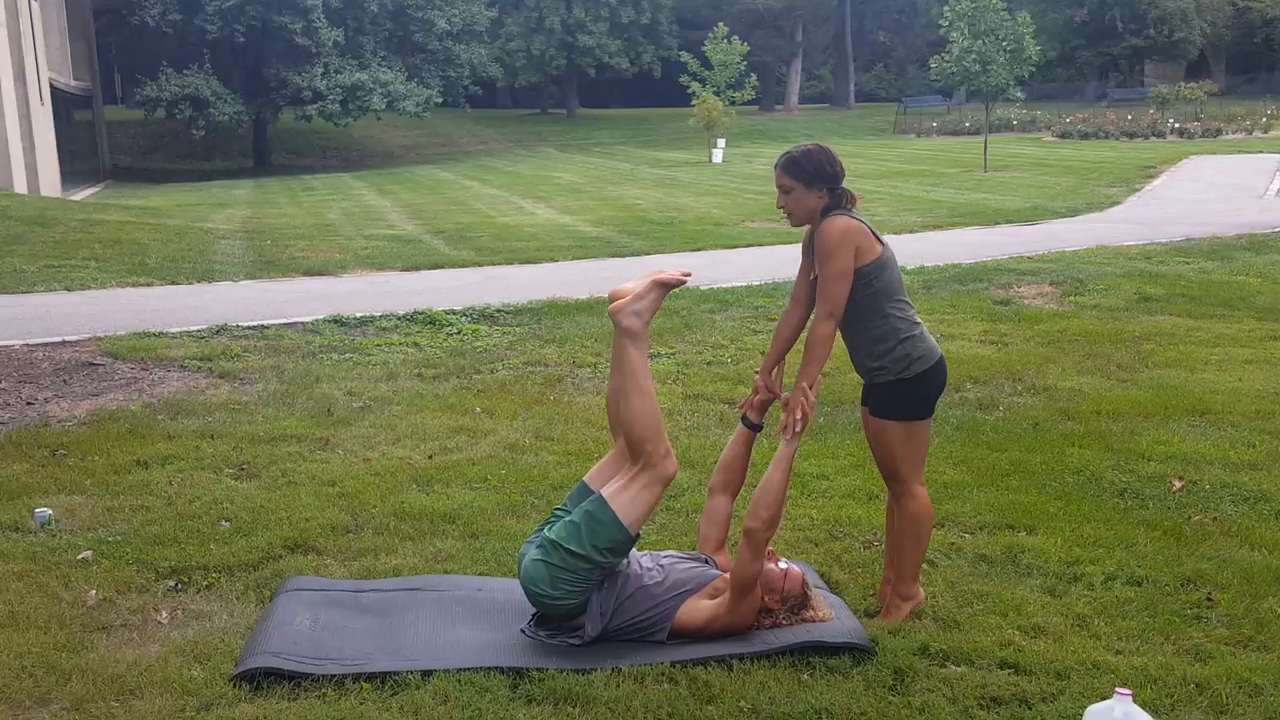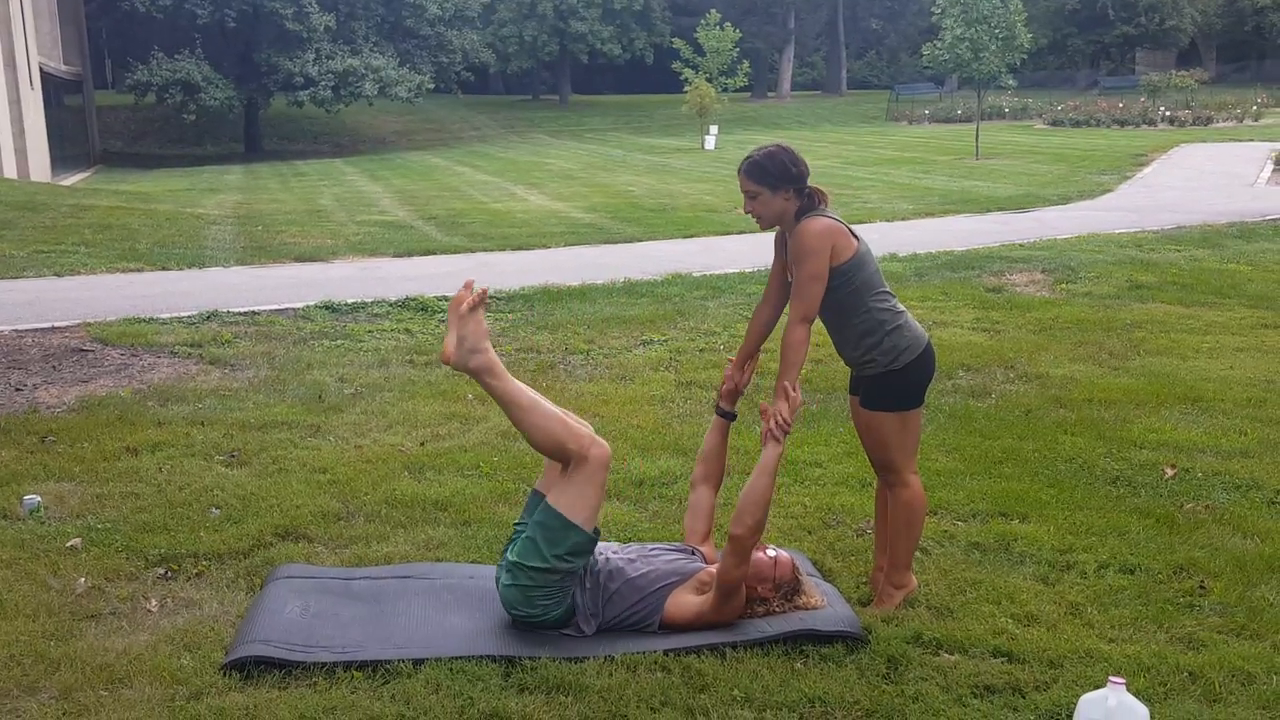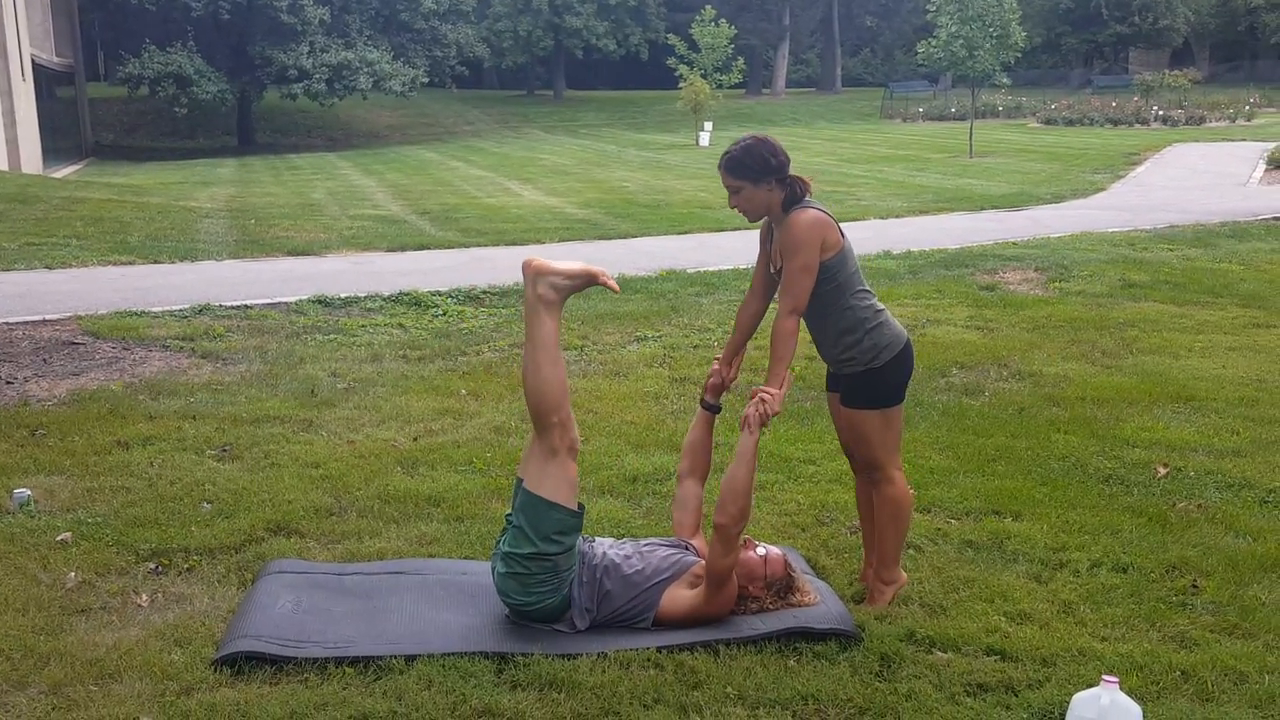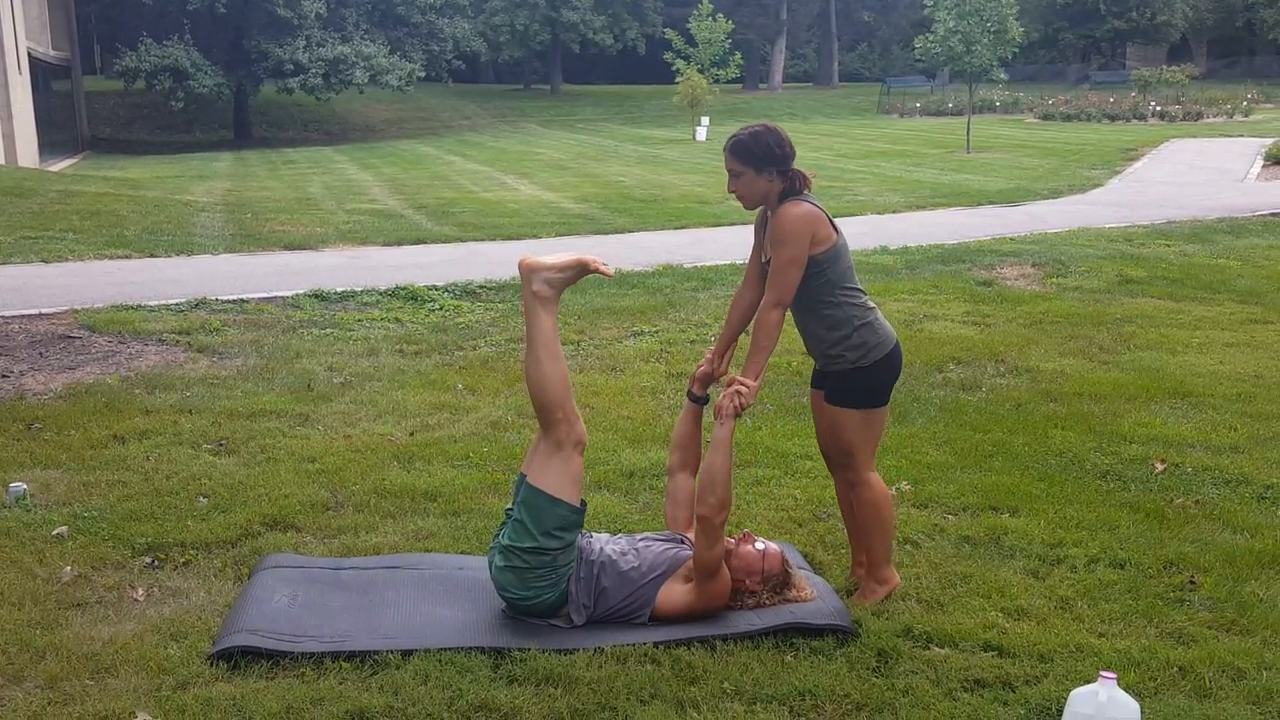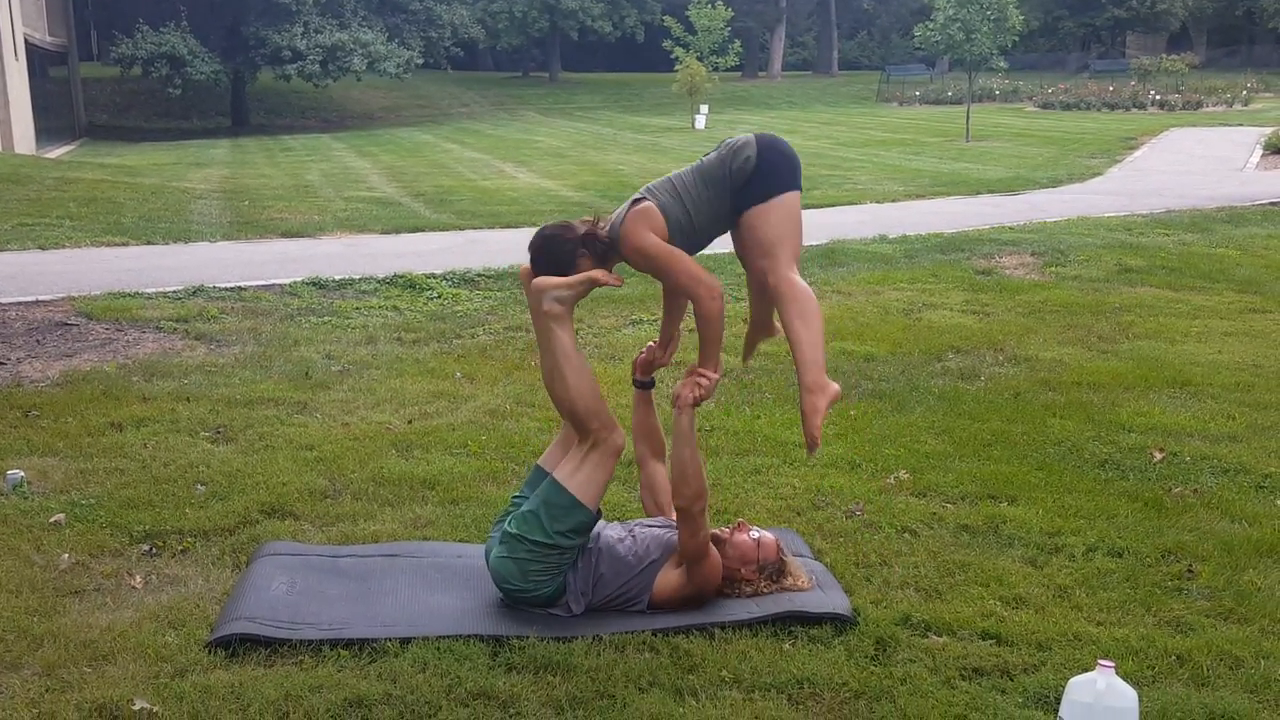
dt=1s
person 1, frame 1
left shoulder: (839, 231)
right shoulder: (816, 237)
left elbow: (827, 318)
right elbow: (799, 307)
left wrist: (803, 390)
right wrist: (766, 371)
left hip: (910, 371)
right hip: (883, 373)
left knee: (907, 484)
right knee: (894, 481)
left ankle: (908, 589)
right ankle: (892, 579)
person 1, frame 2
left shoulder: (814, 232)
right shoulder: (787, 235)
left elbow: (800, 321)
right elbow: (770, 306)
left wrist: (782, 397)
right wrist: (738, 367)
left hip: (900, 360)
right hip: (871, 363)
left knee: (899, 473)
right knee: (883, 470)
left ankle: (900, 578)
right ankle: (883, 568)
person 1, frame 3
left shoulder: (803, 224)
right shoulder: (774, 227)
left elbow: (790, 313)
right elbow: (756, 298)
left wrist: (773, 388)
right wrist: (727, 359)
left hip: (877, 358)
right hip: (847, 361)
left knee: (883, 470)
right knee: (861, 466)
left ankle: (889, 575)
right ankle: (871, 567)
person 1, frame 4
left shoulder: (796, 216)
right shoulder: (769, 217)
left elbow: (775, 304)
right elbow: (750, 289)
left wrist: (750, 377)
right wrist: (719, 353)
left hip: (864, 357)
right hip: (834, 359)
left knee: (857, 469)
right knee: (838, 464)
left ankle: (882, 574)
right ankle: (861, 564)
person 1, frame 5
left shoulder: (630, 242)
right shoulder: (619, 237)
left elbow: (707, 292)
right elbow: (677, 276)
left wrist: (709, 367)
right wrist: (668, 340)
left hip: (760, 165)
right hip: (750, 169)
left knee: (775, 276)
right knee: (760, 272)
left ankle: (816, 385)
right ankle: (762, 324)
person 2, frame 1
left shoulder: (736, 611)
right shoulder: (715, 569)
left elbow: (758, 528)
right elbow: (721, 491)
left wrist: (789, 445)
right wrist: (753, 419)
left hip: (558, 578)
right hip: (547, 559)
left knee: (656, 464)
right knee: (634, 450)
left ankle: (633, 327)
right ankle: (631, 323)
person 2, frame 2
left shoulder: (725, 604)
right shoulder: (701, 560)
left elbow: (742, 533)
right elbow: (704, 482)
left wrist: (774, 447)
right wrist: (726, 407)
left hip: (541, 596)
right hip: (528, 575)
left knee: (590, 452)
right knee: (575, 440)
left ankle: (482, 362)
right ankle: (478, 358)
person 2, frame 3
left shoulder: (716, 597)
right shoulder: (695, 556)
left elbow: (727, 523)
right elbow: (690, 476)
left wrist: (751, 434)
right wrist: (711, 400)
left hip: (540, 586)
right hip: (533, 573)
left knee: (558, 439)
right knee: (552, 431)
left ankle: (546, 294)
right ankle: (544, 291)
person 2, frame 4
left shoulder: (712, 591)
right shoulder: (688, 549)
left elbow: (712, 514)
right elbow: (682, 469)
left wrist: (724, 425)
right wrist: (697, 394)
left hip: (536, 580)
right hip: (524, 565)
left knee: (565, 435)
right knee: (559, 431)
left ankle: (541, 290)
right ankle: (542, 290)
person 2, frame 5
left shoulder: (705, 575)
right shoulder: (681, 537)
left elbow: (690, 503)
right elbow: (650, 456)
left wrist: (684, 414)
right wrist: (643, 381)
left hip: (528, 568)
right hip: (513, 545)
left knee: (604, 438)
right knee: (583, 428)
left ankle: (554, 310)
right ankle: (545, 304)
